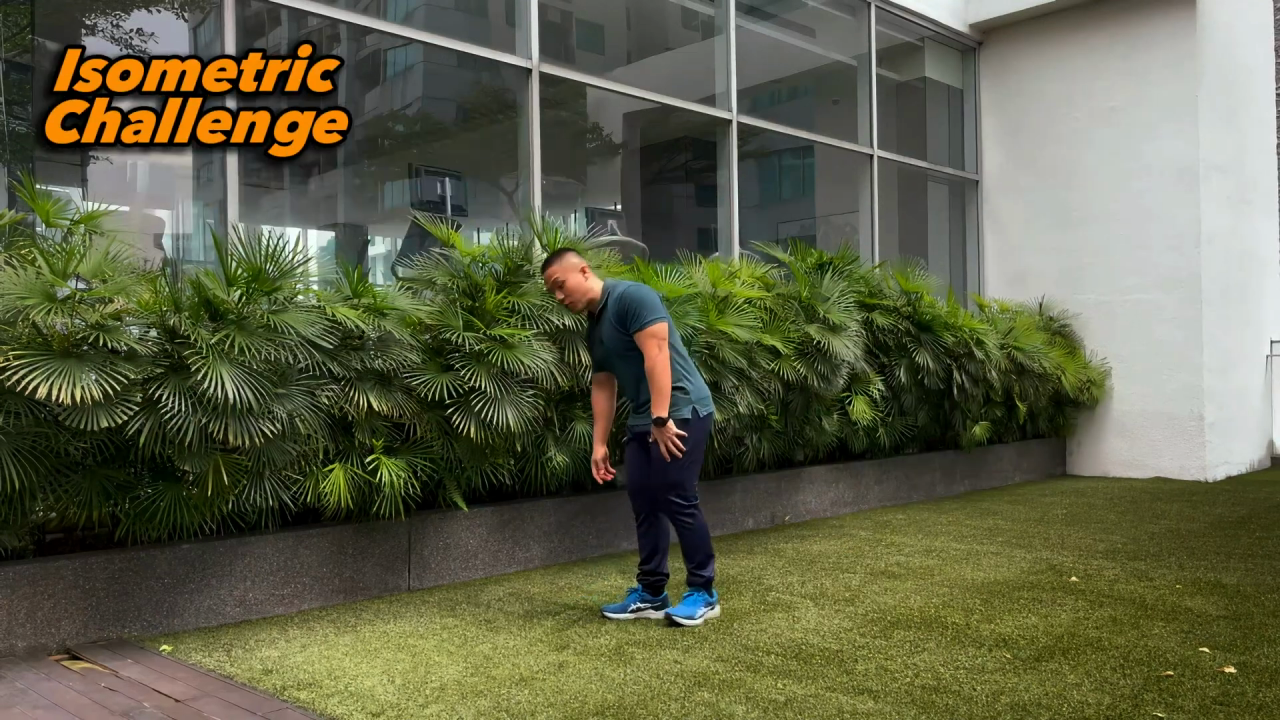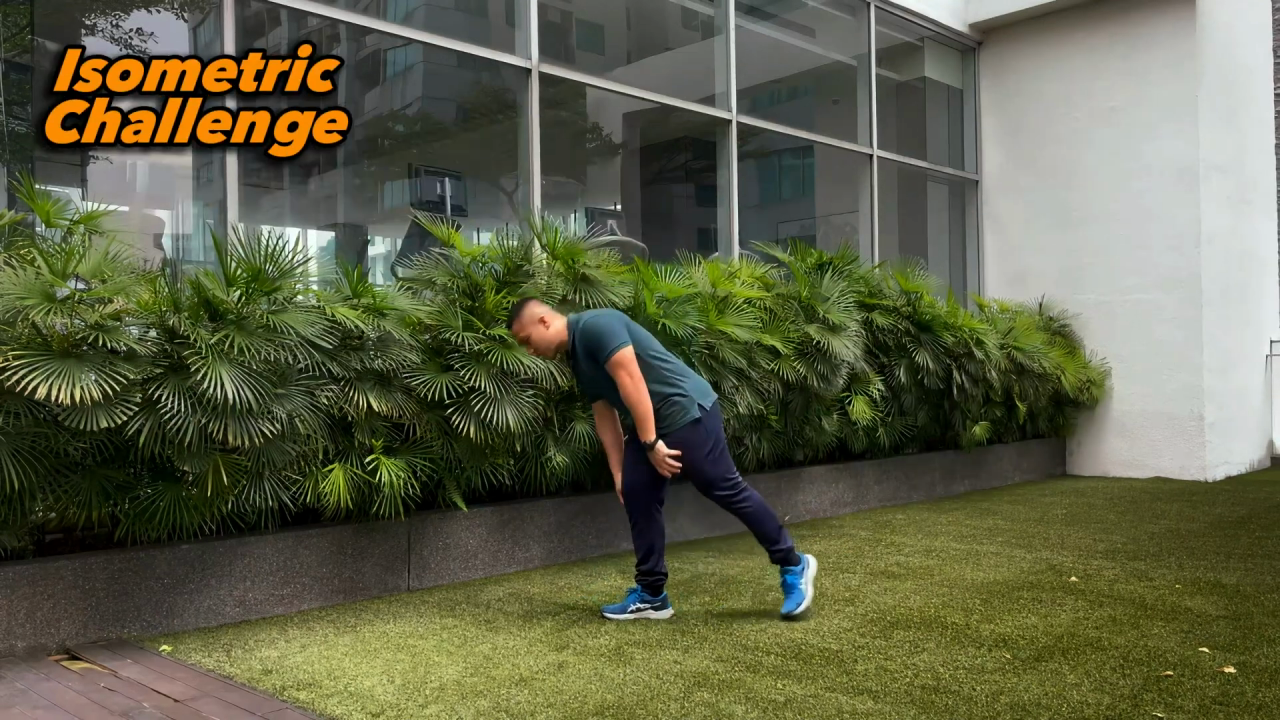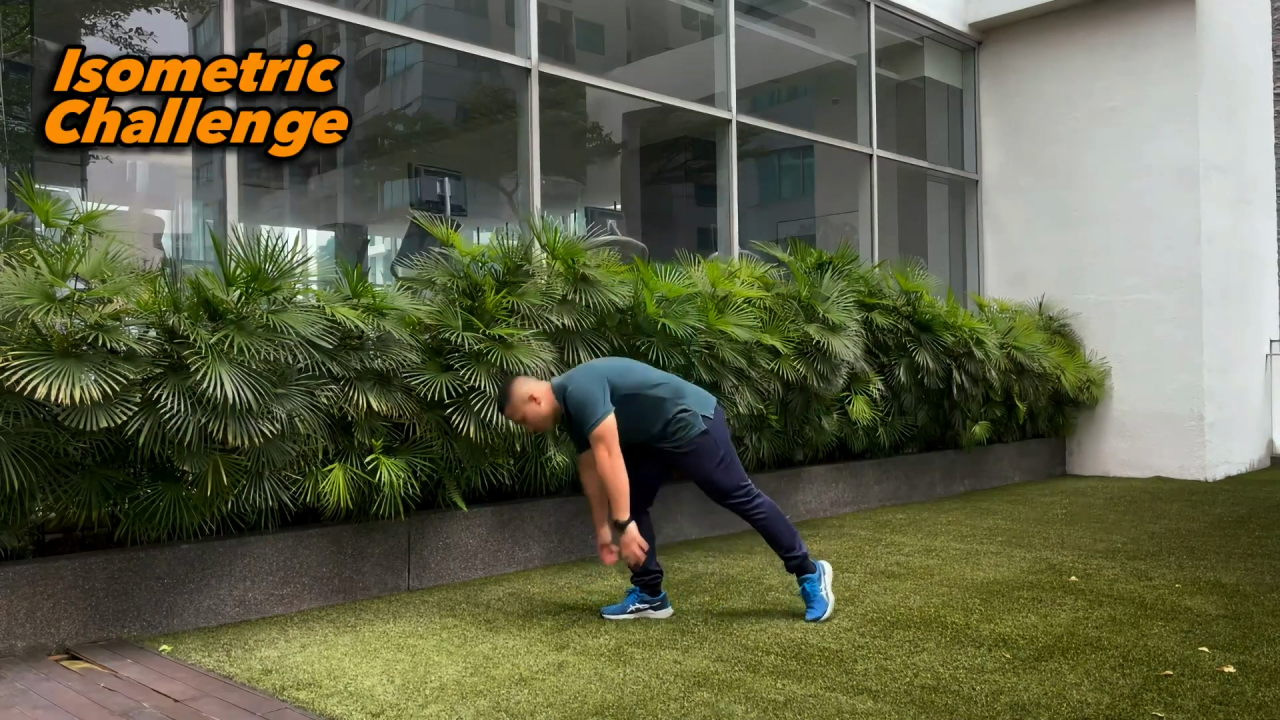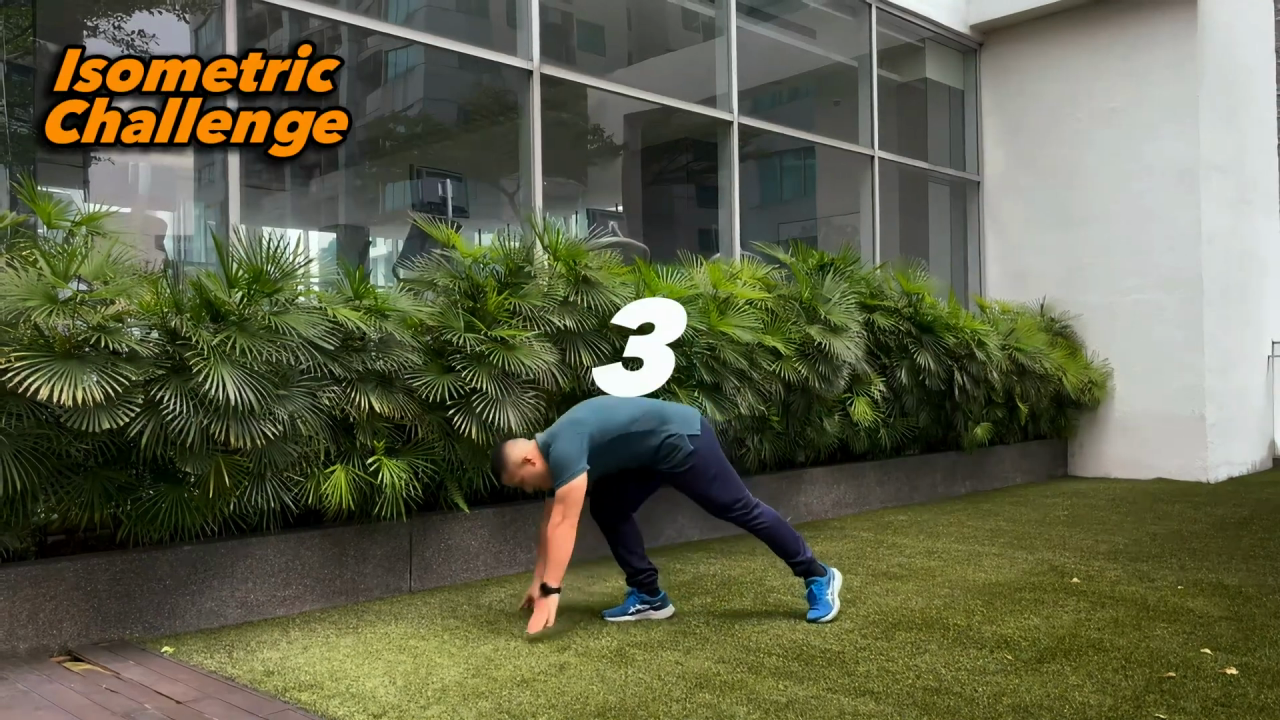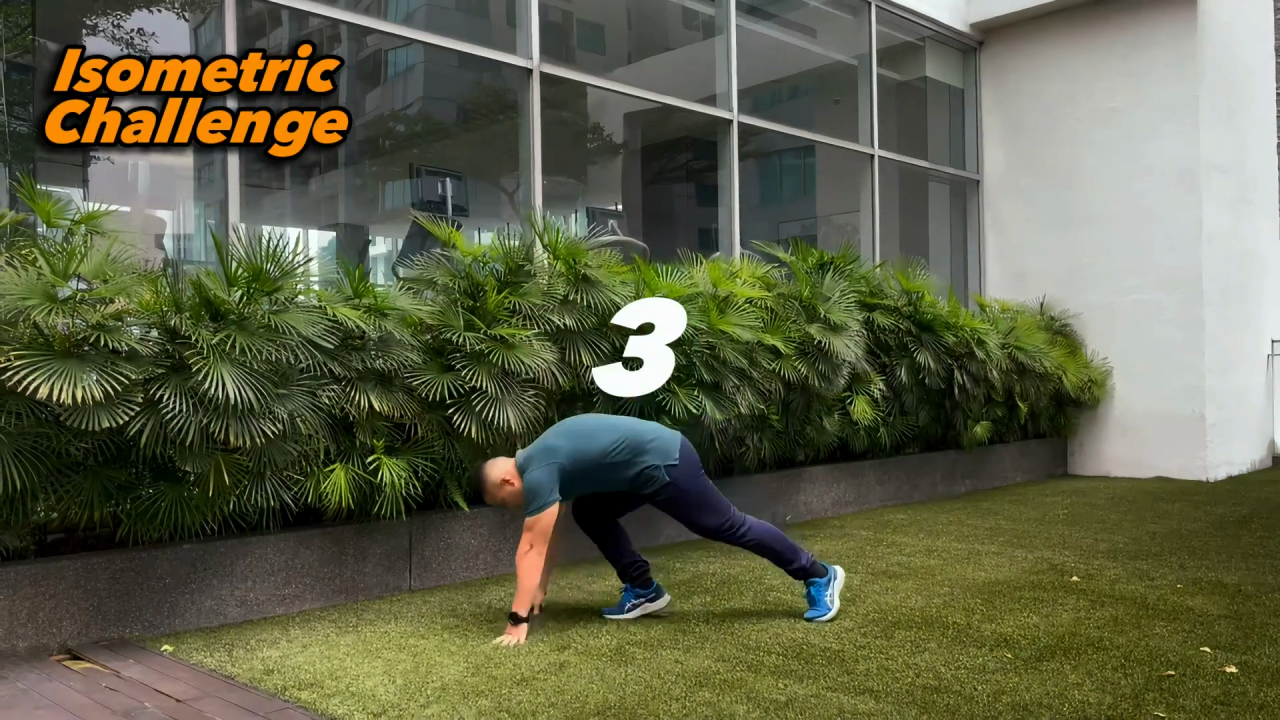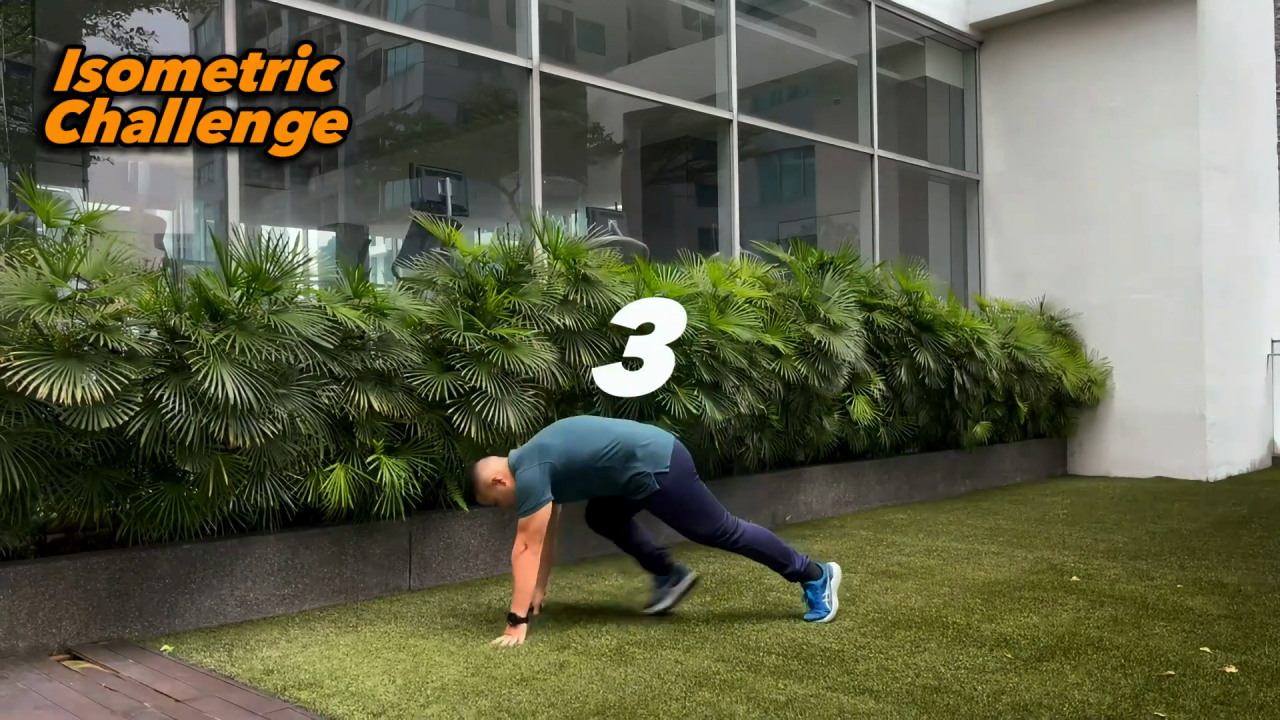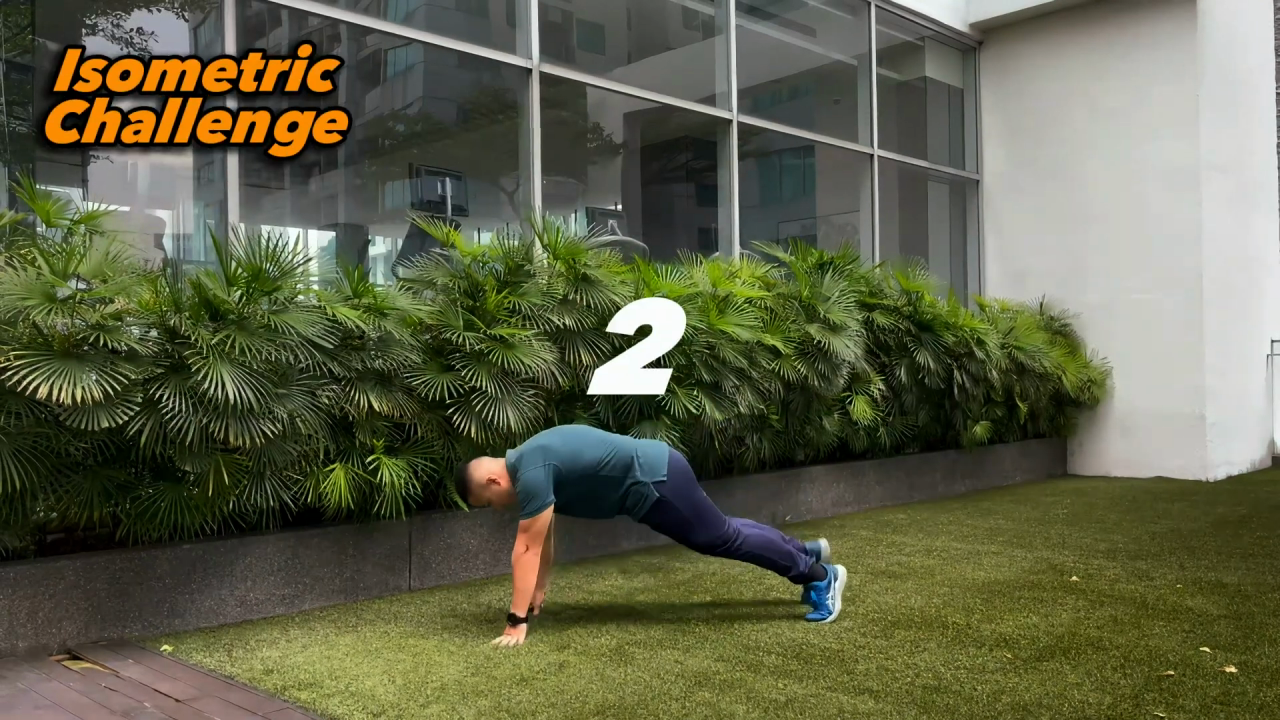
dt=0.3s
person 1, frame 1
left shoulder: (632, 297)
right shoulder: (594, 326)
left elbow: (656, 356)
right elbow: (603, 387)
left wrist: (661, 419)
right wrist: (600, 444)
left hip: (681, 412)
right hip: (644, 421)
left knee: (678, 501)
right knee: (643, 502)
left ankle: (703, 593)
right ankle: (651, 593)
person 1, frame 2
left shoulder: (594, 327)
right shoulder: (577, 360)
left elbow: (631, 381)
right elbow: (605, 415)
left wrist: (652, 445)
right wrist: (620, 475)
left hip: (689, 411)
right hip: (651, 422)
left knee: (727, 490)
right knee: (637, 498)
left ankle: (793, 566)
right ankle: (651, 595)
person 1, frame 3
left shoulder: (581, 392)
right shoulder: (570, 410)
left elbow: (610, 457)
right elbow: (591, 469)
left wrist: (624, 524)
right wrist: (605, 528)
left hip: (691, 421)
left knee: (740, 497)
right knee: (629, 506)
left ankle: (810, 573)
right ankle: (650, 595)
person 1, frame 4
left shoulder: (565, 446)
right shoulder: (555, 447)
left elbow: (564, 522)
right elbow: (556, 521)
left wrist: (549, 592)
right wrist: (543, 580)
left hip: (681, 438)
right hip: (652, 448)
left knee: (741, 508)
right knee: (607, 509)
left ankle: (819, 578)
right ankle: (649, 596)
person 1, frame 5
left shoulder: (538, 472)
right shoulder: (539, 461)
left elbow: (531, 548)
right elbow: (540, 543)
left wrist: (518, 620)
right wrist: (537, 592)
left hip: (663, 462)
right hip: (647, 458)
left knee: (727, 526)
right knee: (590, 513)
left ankle: (819, 576)
right ankle: (643, 591)
person 1, frame 6
left shoulder: (528, 474)
right shoulder: (535, 462)
left elbow: (526, 548)
right elbow: (545, 536)
left wrist: (518, 620)
right wrist: (539, 591)
left hip: (655, 467)
right hip: (650, 456)
left knee: (722, 532)
right knee: (601, 517)
left ankle: (815, 575)
right ankle: (670, 576)
person 1, frame 7
left shoulder: (530, 475)
right shoulder: (530, 462)
left elbow: (527, 549)
right elbow: (543, 539)
left wrist: (517, 621)
right wrist: (539, 591)
left hip: (653, 479)
right hip: (651, 468)
left knee: (722, 539)
right knee: (714, 533)
left ankle: (819, 576)
right ankle: (807, 553)
